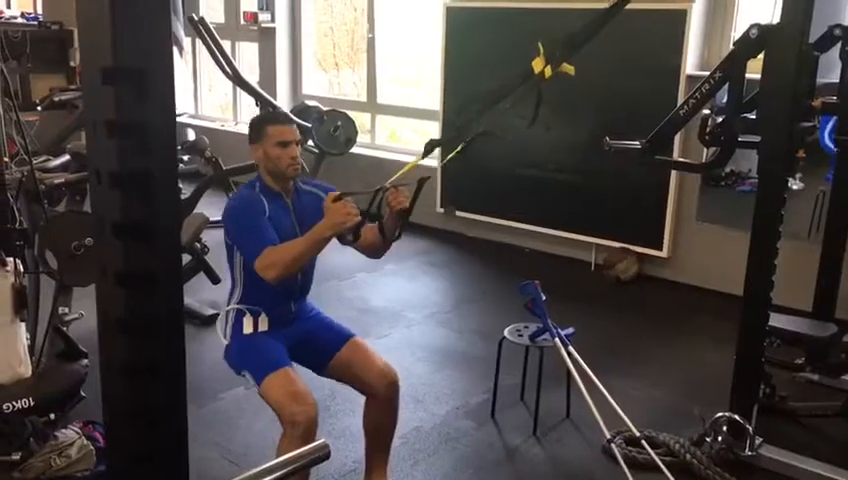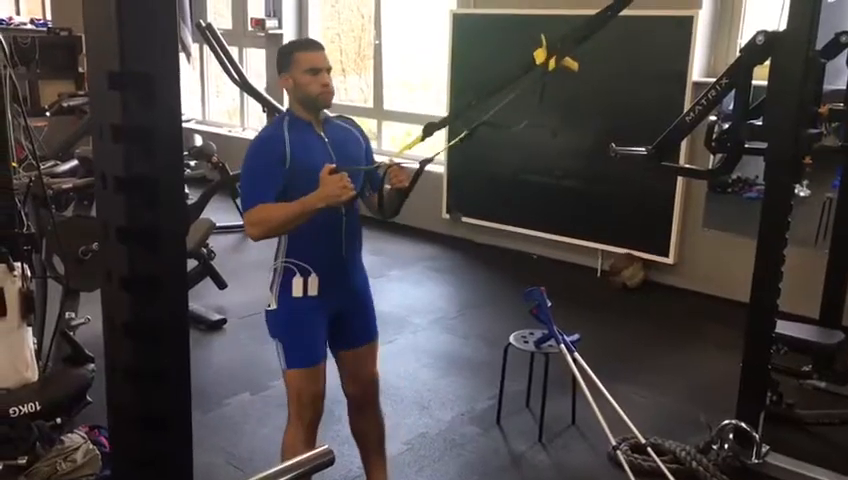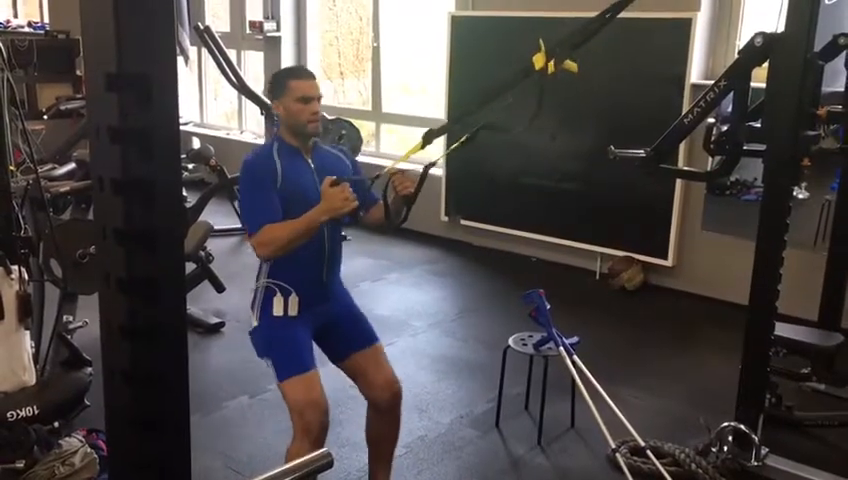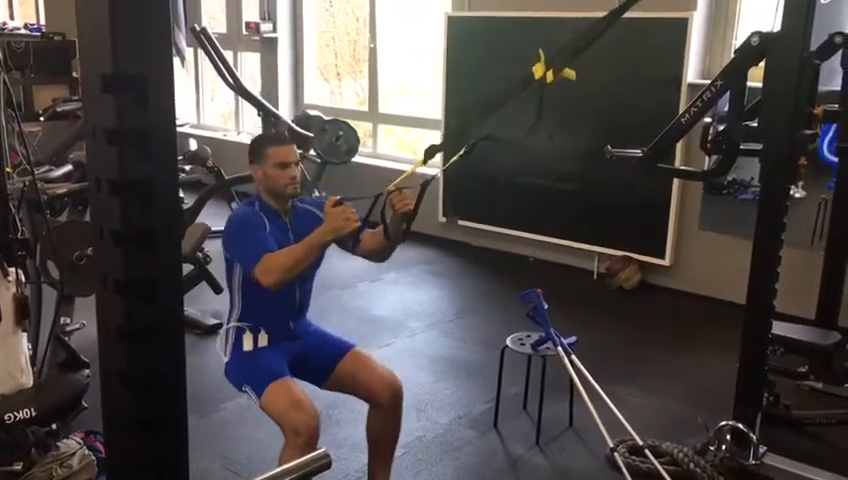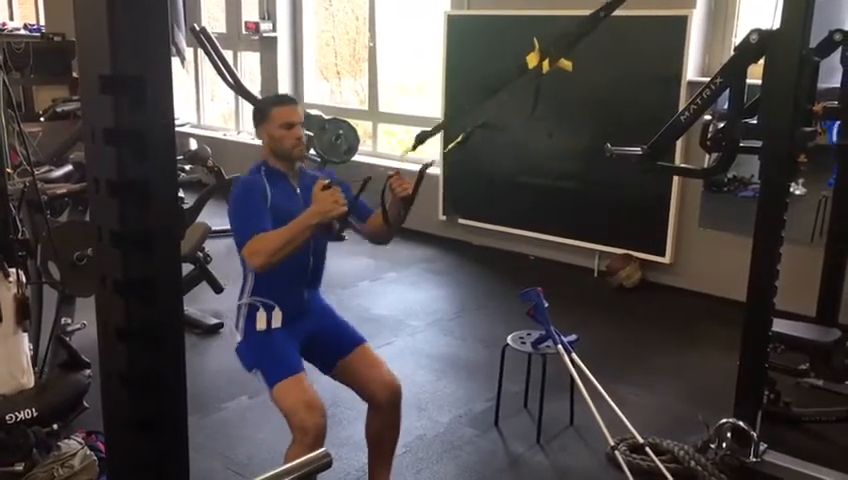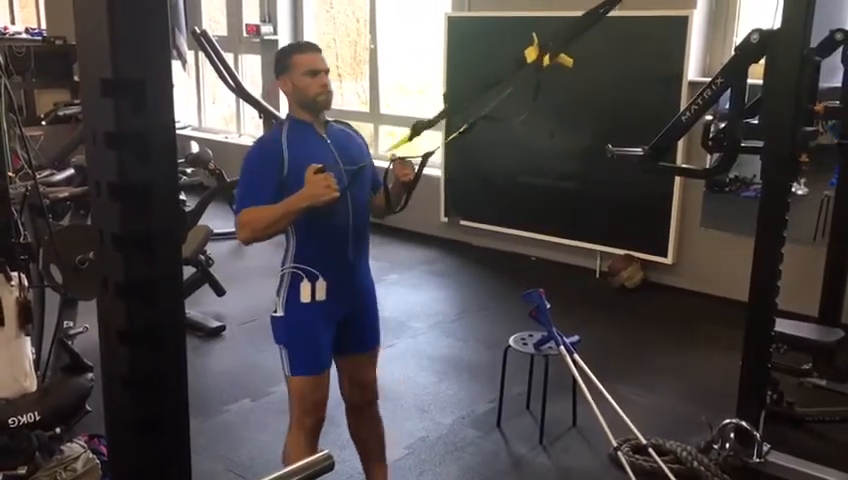
dt=0.7s
person 1, frame 1
left shoulder: (317, 193)
right shoulder: (245, 205)
left elbow: (372, 247)
right elbow: (271, 268)
left wrist: (393, 217)
right wrist: (326, 228)
left hip: (302, 315)
right hip: (254, 327)
left knee: (384, 382)
right knee: (301, 414)
person 1, frame 2
left shoulder: (351, 134)
right shoulder: (272, 143)
left elbow: (378, 206)
right elbow: (256, 224)
left wrist: (395, 188)
right wrist: (319, 198)
left hip: (351, 281)
right hip: (301, 288)
left knee: (364, 393)
right knee: (306, 411)
person 1, frame 3
left shoulder: (338, 159)
right shoulder: (261, 166)
left elbow: (377, 222)
right elbow: (265, 245)
left wrist: (399, 198)
right wrist: (323, 211)
left hip: (331, 296)
right hip: (282, 307)
left knee: (387, 393)
right knee: (312, 420)
person 1, frame 4
left shoulder: (314, 210)
right shoulder: (244, 221)
left elbow: (375, 250)
right elbow: (270, 274)
left wrist: (397, 220)
right wrist: (327, 233)
left hip: (301, 332)
right hip: (253, 344)
left knee: (388, 390)
right knee: (304, 424)
person 1, frame 5
left shoulder: (324, 180)
right shoulder: (250, 190)
left elbow: (377, 233)
right elbow: (256, 257)
left wrist: (397, 203)
right wrist: (313, 215)
left hip: (314, 310)
right hip: (265, 321)
left knee: (386, 392)
right knee: (310, 423)
person 1, frame 6
left shoulder: (351, 138)
right shoulder: (272, 148)
left elbow: (377, 207)
right elbow: (245, 228)
left wrist: (399, 185)
right wrist: (304, 198)
left hip: (357, 286)
right hip: (307, 292)
left knee: (364, 400)
right knee: (308, 418)
